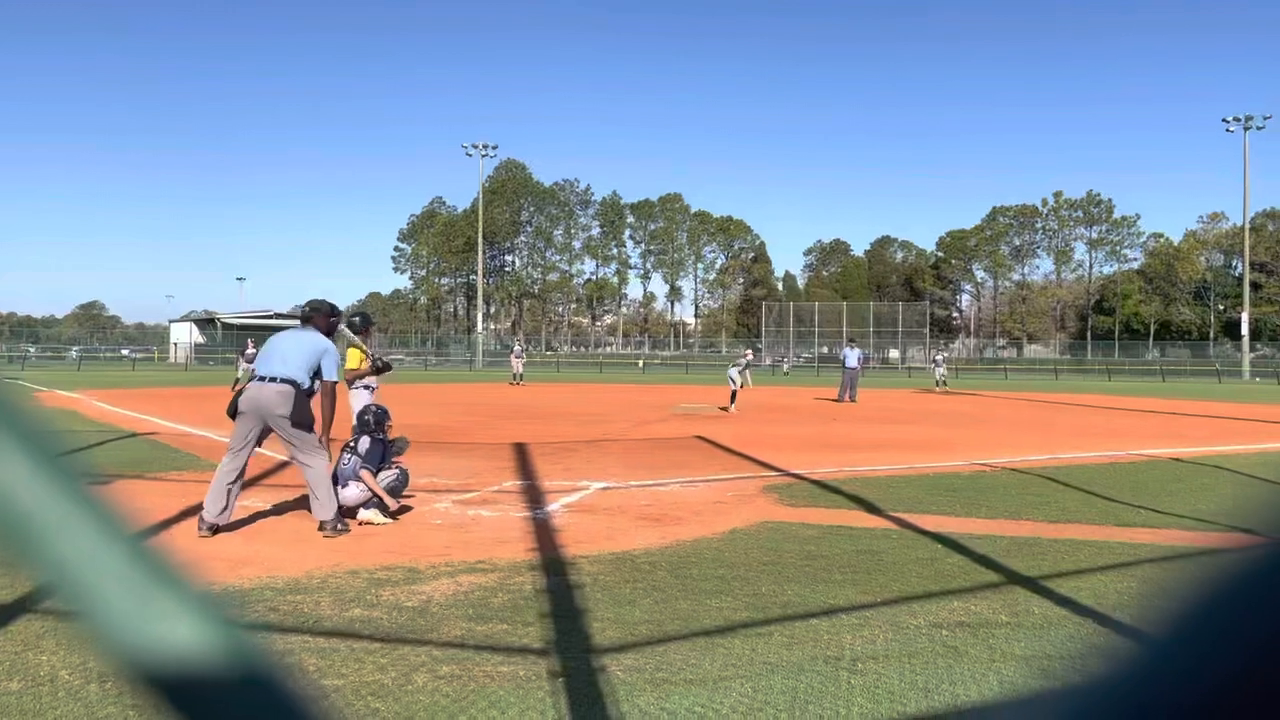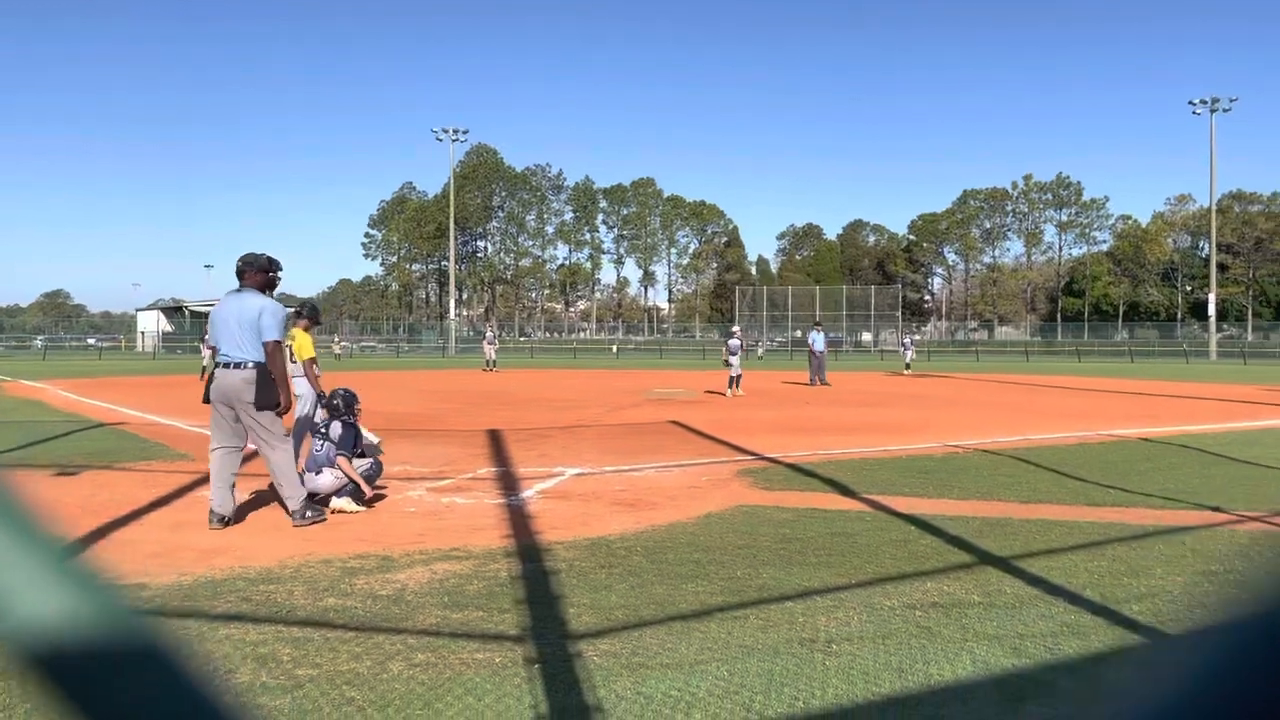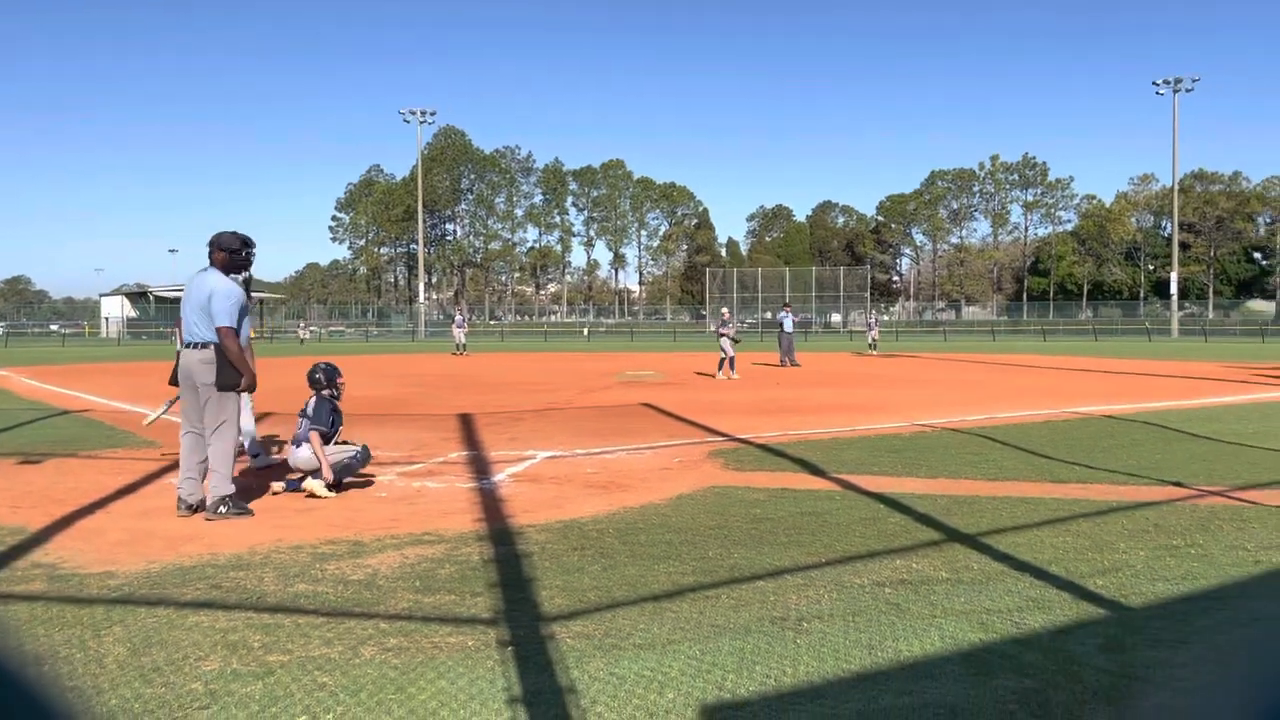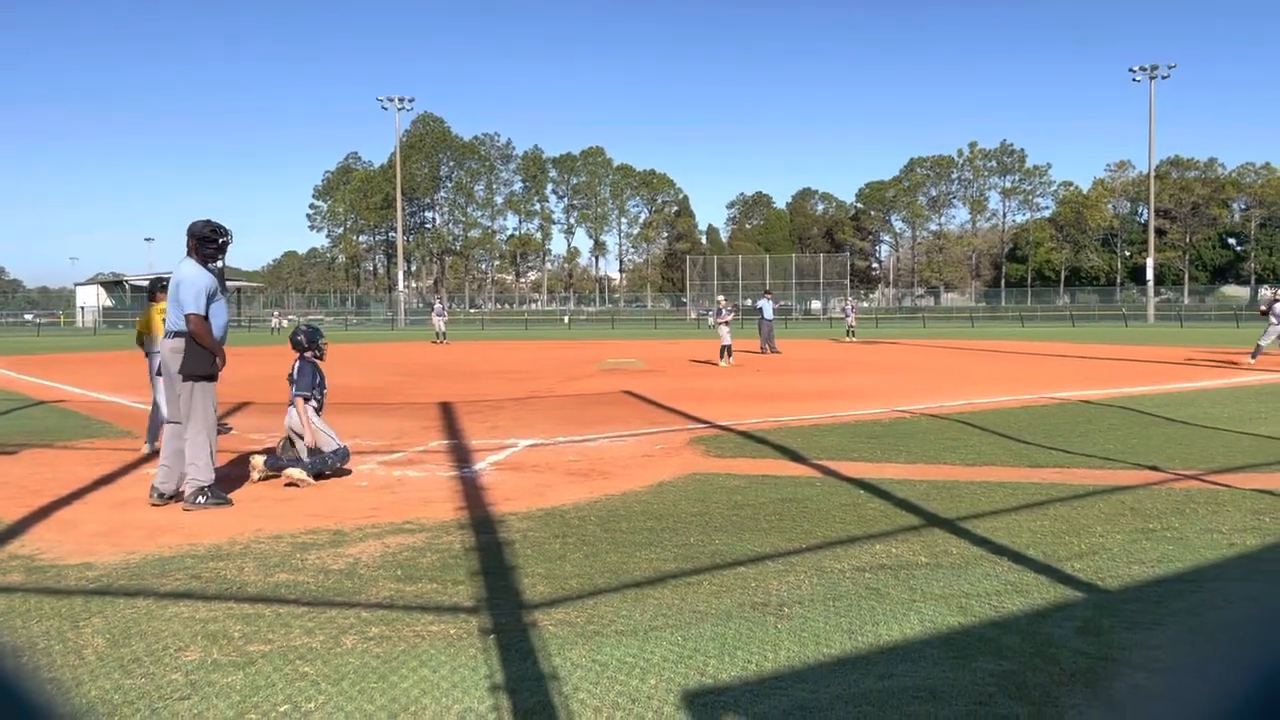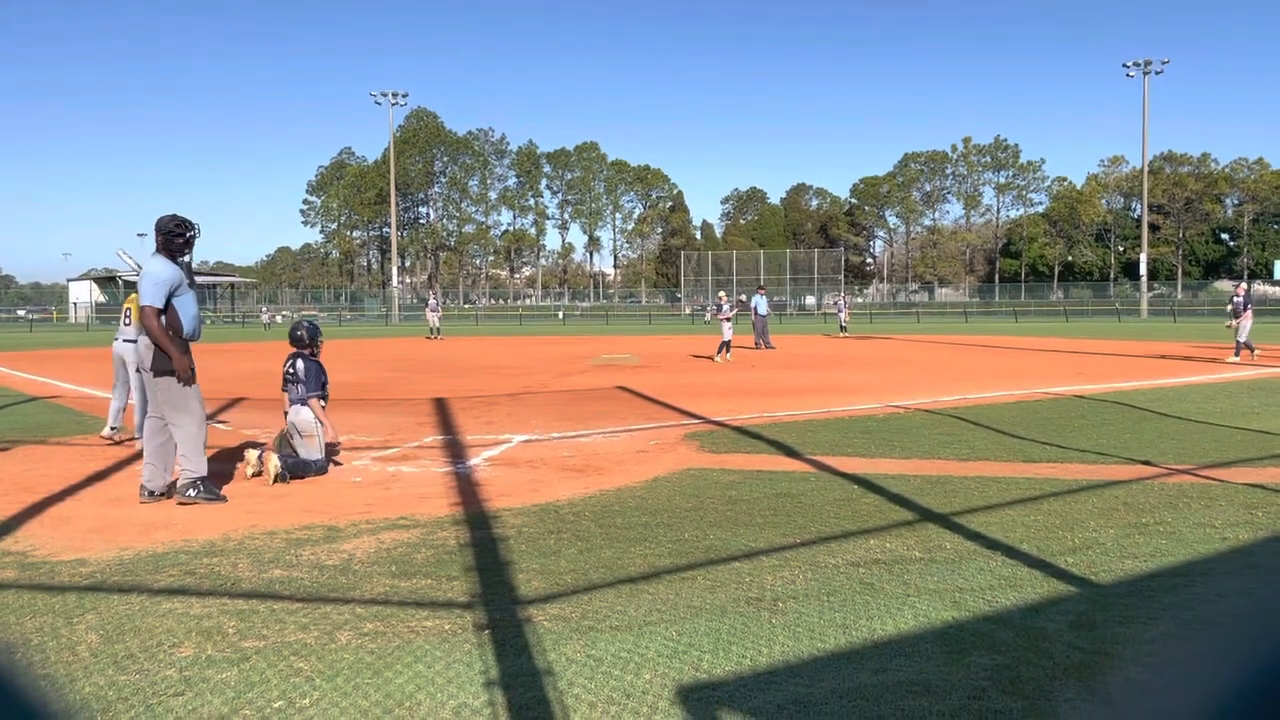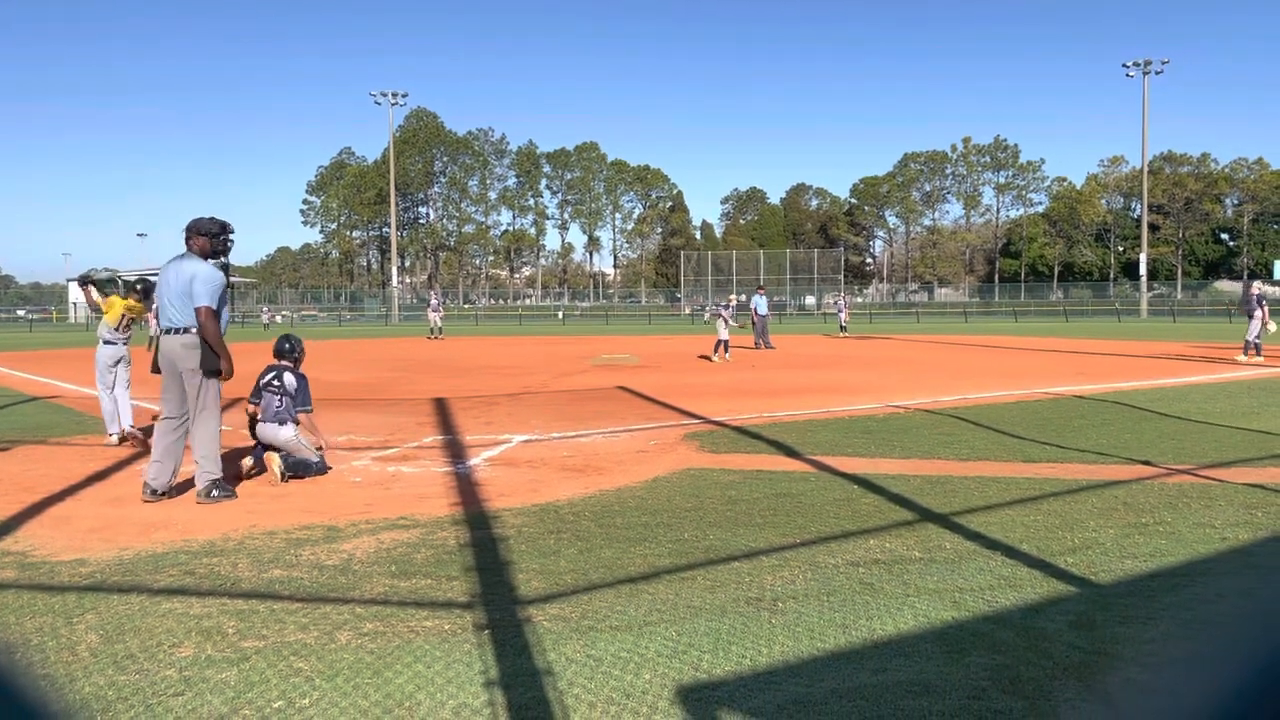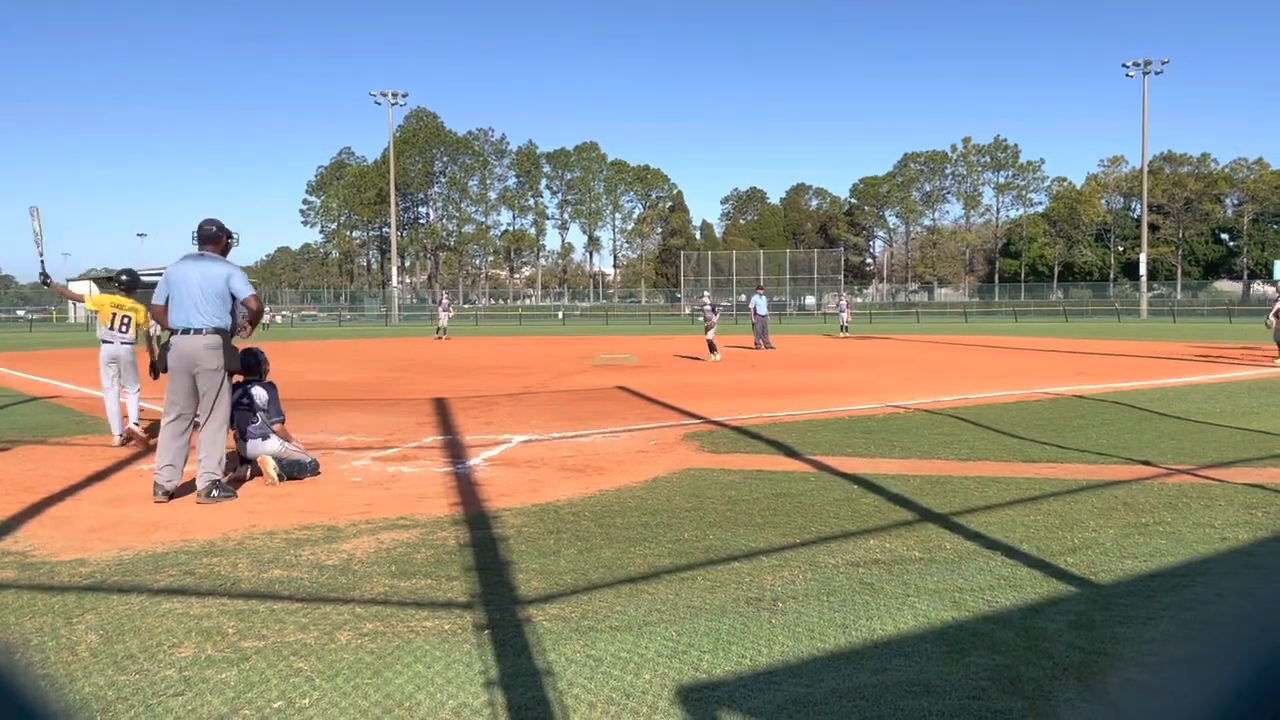
dt=0.7s
person 1, frame 1
left shoulder: (277, 337)
right shoulder: (327, 346)
right elbow: (327, 391)
right wrist: (324, 432)
left hip: (252, 393)
right hip: (285, 397)
left knee: (235, 456)
right knee: (314, 457)
left ankle: (209, 520)
right ankle: (329, 520)
person 1, frame 2
left shoulder: (219, 306)
right shoulder: (268, 306)
left elbow: (214, 350)
right elbow: (273, 351)
right wrist: (284, 391)
left hip: (220, 379)
right hip: (252, 380)
left knee: (223, 447)
right knee: (275, 444)
left ankle: (219, 511)
right ankle: (299, 507)
person 1, frame 3
left shoulder: (194, 281)
right shoulder: (226, 288)
left elbow: (184, 326)
right elbow: (226, 336)
right wrist: (248, 371)
left hip: (187, 358)
right hip: (214, 362)
left knee: (192, 430)
right knee: (222, 431)
left ankle: (188, 498)
right ankle: (220, 500)
person 1, frame 4
left shoulder: (194, 270)
right shoulder: (195, 276)
right elbow: (195, 324)
right wrist: (219, 352)
left hip: (176, 349)
right hip: (190, 352)
left knee: (178, 421)
right knee: (200, 421)
left ankle: (165, 487)
right ankle: (198, 489)
person 1, frame 5
left shoulder: (175, 266)
right shoulder: (160, 270)
right elbow: (148, 317)
right wrist: (176, 355)
left hip: (162, 350)
right hip: (164, 350)
left knee: (159, 416)
right knee: (189, 415)
left ankle: (153, 485)
right ankle: (191, 483)
person 1, frame 6
left shoulder: (169, 268)
right shoulder: (207, 272)
left elbow: (163, 312)
right elbow: (205, 318)
right wrist: (224, 356)
left hip: (168, 344)
right hip: (194, 346)
left knee: (172, 415)
right knee: (205, 416)
left ankle: (156, 483)
right ankle: (209, 484)
person 1, frame 7
left shoulder: (175, 269)
right shoulder: (229, 270)
left elbow: (157, 311)
right elbow: (255, 306)
right wrist: (250, 325)
left hip: (178, 345)
right hip: (212, 346)
left knee: (175, 416)
right knee: (214, 417)
left ankle: (164, 483)
right ankle: (210, 484)
